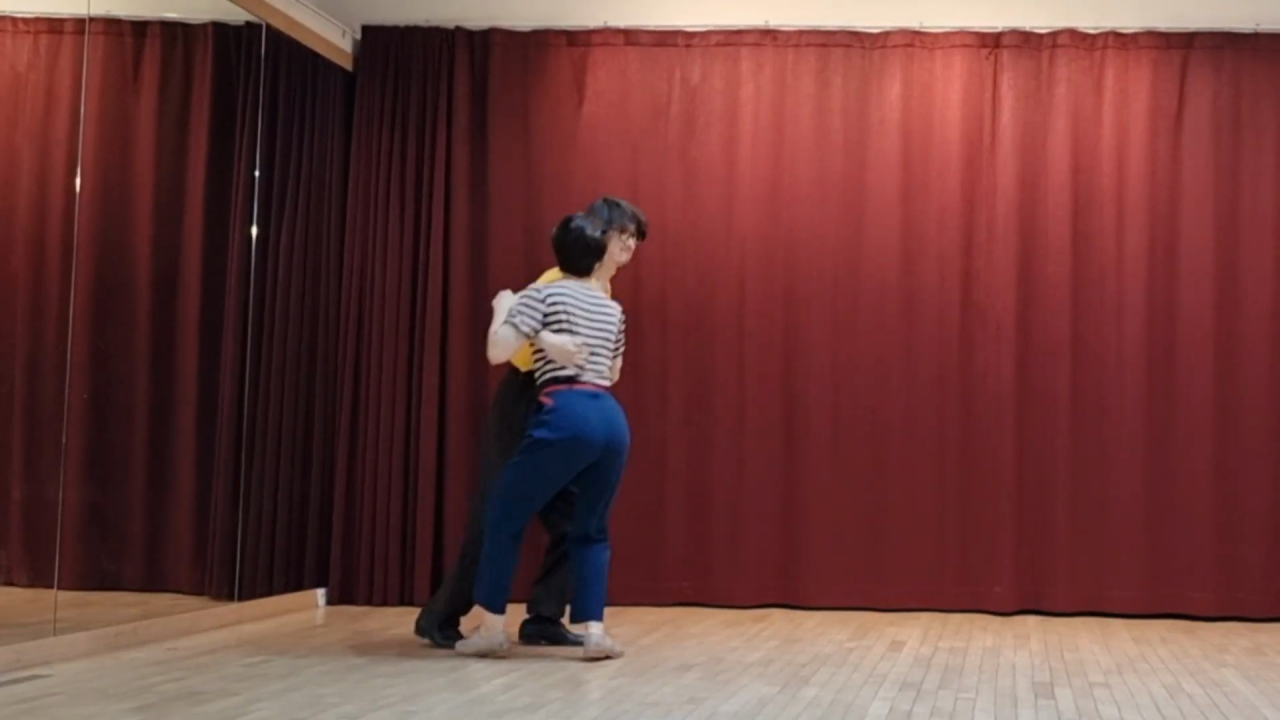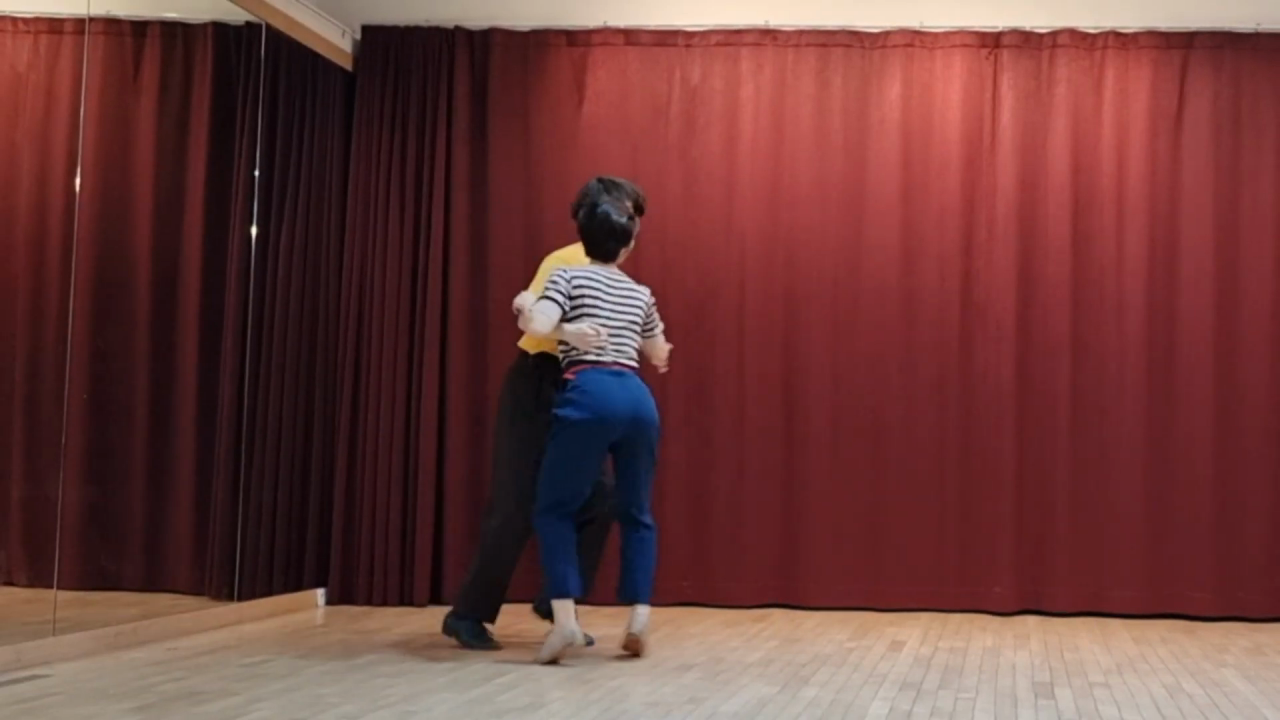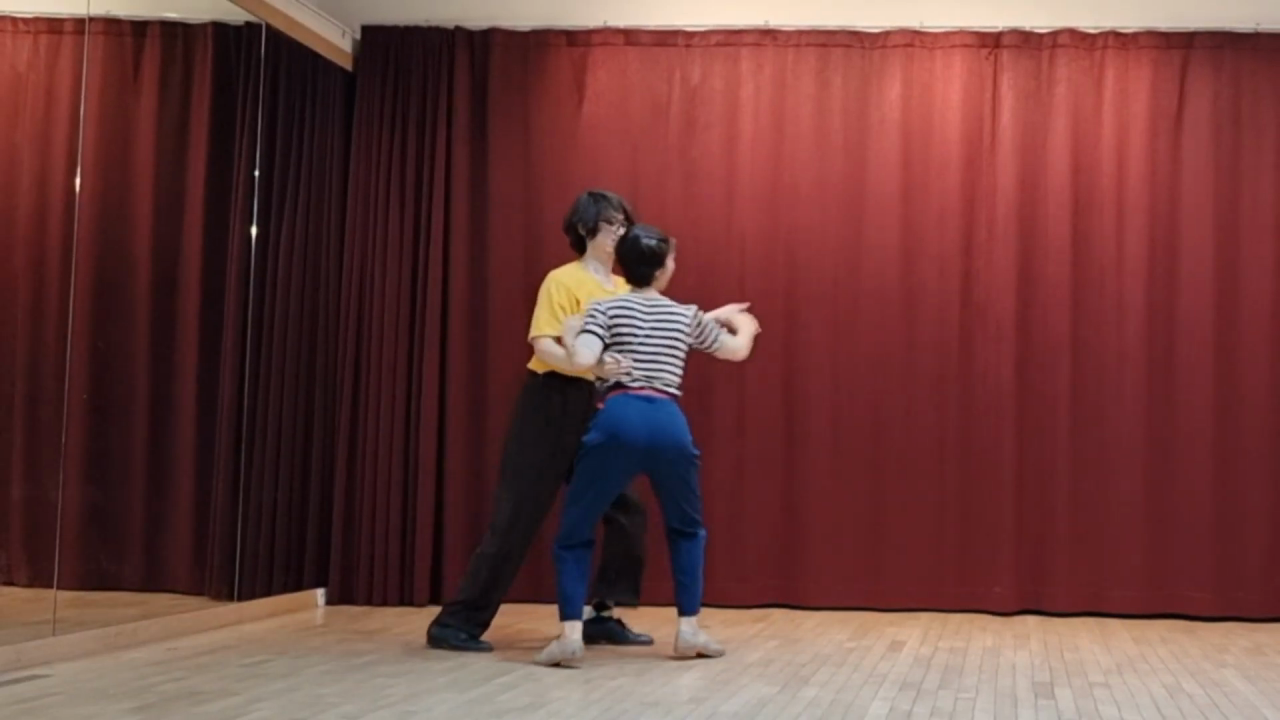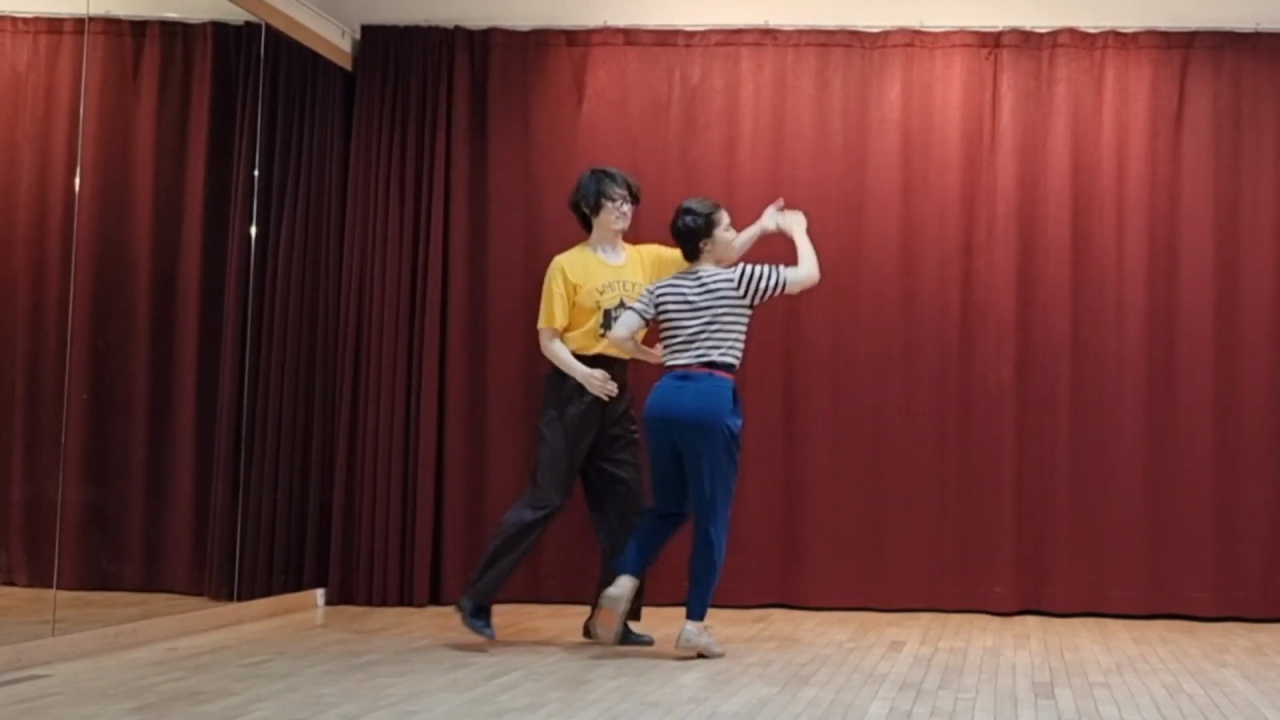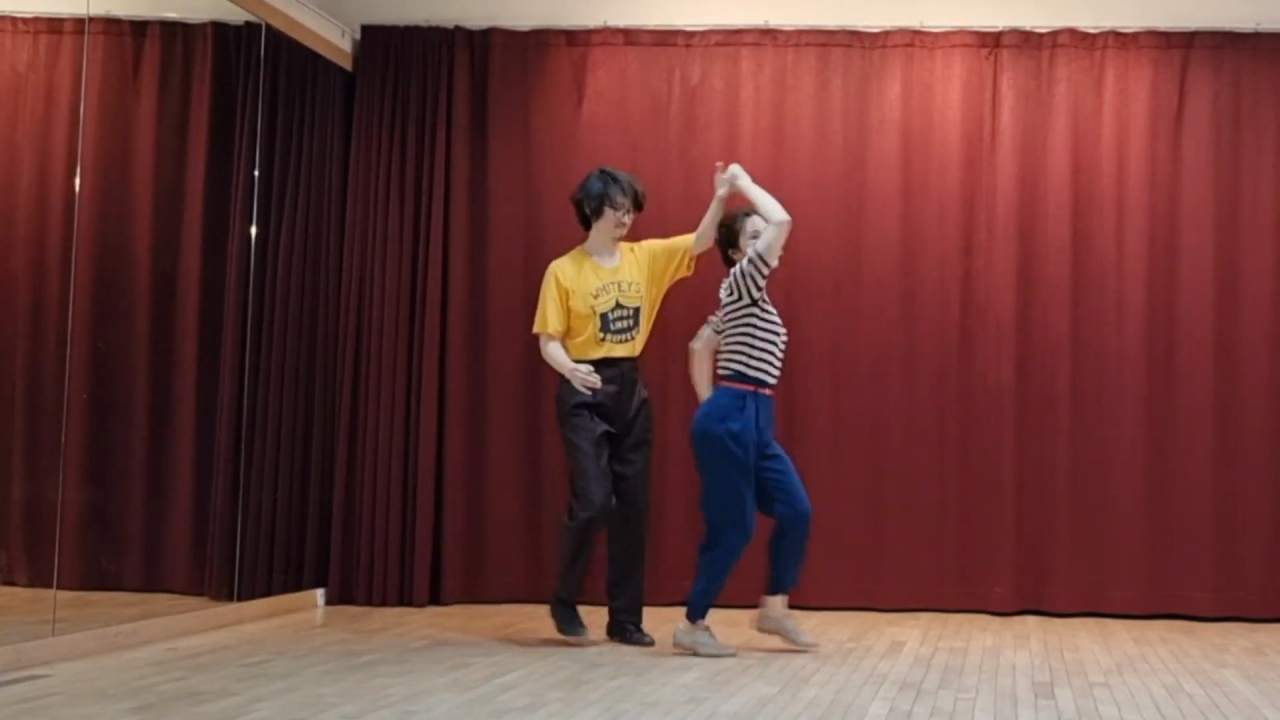
dt=0.2s
person 1, frame 1
left shoulder: (604, 292)
right shoulder: (563, 280)
right wrist: (545, 340)
right hip: (523, 404)
left knee: (574, 517)
left ankle: (543, 617)
right ankle: (439, 616)
person 1, frame 2
right shoulder: (565, 261)
right wrist: (565, 329)
right hip: (535, 384)
left knee: (597, 498)
right knee: (517, 504)
right ankle: (469, 614)
person 1, frame 3
left shoulder: (623, 289)
right shoulder: (563, 281)
right elbow: (543, 346)
right wrist: (594, 363)
left hip: (587, 410)
right hip: (549, 404)
left knee: (626, 512)
right knee: (517, 517)
left ankle: (602, 615)
right ankle: (456, 623)
person 1, frame 4
left shoulder: (650, 259)
right shoulder: (566, 266)
right elbow: (548, 338)
left wrist: (760, 226)
right wrist: (580, 372)
left hip: (618, 395)
right hip: (573, 390)
left knee: (624, 507)
right knee: (546, 497)
right ankle: (477, 597)
person 1, frame 5
left shoulder: (646, 256)
right shoulder: (563, 271)
left elbow: (702, 240)
right elbow: (548, 341)
left wrist: (721, 197)
right wrist: (571, 370)
left hip: (630, 389)
right hip: (584, 392)
left knee: (633, 506)
right knee: (593, 501)
left ankle: (625, 617)
right ankle: (565, 600)
person 2, frame 1
left shoulder: (542, 296)
right shoulder: (613, 310)
left elbow: (499, 353)
left wrist: (501, 308)
left hip: (565, 417)
right hip: (611, 421)
left knee: (506, 519)
right knee: (590, 532)
left ankle: (492, 626)
right ankle: (594, 629)
person 2, frame 2
left shoulder: (567, 276)
right shoulder: (640, 293)
left elbow: (540, 327)
right elbow: (659, 355)
left wrist: (525, 305)
right wrist: (659, 347)
left hip: (590, 397)
right hip: (639, 399)
left knee: (555, 510)
right knee: (636, 514)
left ankle: (565, 619)
right ankle: (638, 615)
person 2, frame 3
left shoulder: (606, 309)
right shoulder: (687, 315)
left elbow: (584, 361)
right elbow: (736, 350)
left wrist: (569, 336)
right wrist: (744, 324)
left hip: (618, 421)
right hip: (669, 425)
left knee: (574, 533)
right knee: (687, 529)
left ankle: (570, 635)
right ankle: (689, 628)
person 2, frame 4
left shoulder: (662, 289)
right shoulder: (740, 279)
left elbow: (618, 336)
right elbow: (808, 275)
right wrist: (796, 228)
left hip: (665, 398)
right hip: (712, 403)
left knee: (669, 509)
right knee: (711, 521)
left ankle: (622, 585)
right ankle: (693, 627)
person 2, frame 5
left shoulder: (747, 296)
right shoulder: (743, 281)
left elbow: (700, 348)
right elbow: (782, 222)
left wrist: (708, 398)
right wrist: (744, 183)
left hip: (750, 421)
right hip: (731, 419)
left knee: (797, 512)
right knee: (732, 527)
left ankle: (775, 609)
right ankle: (692, 626)
